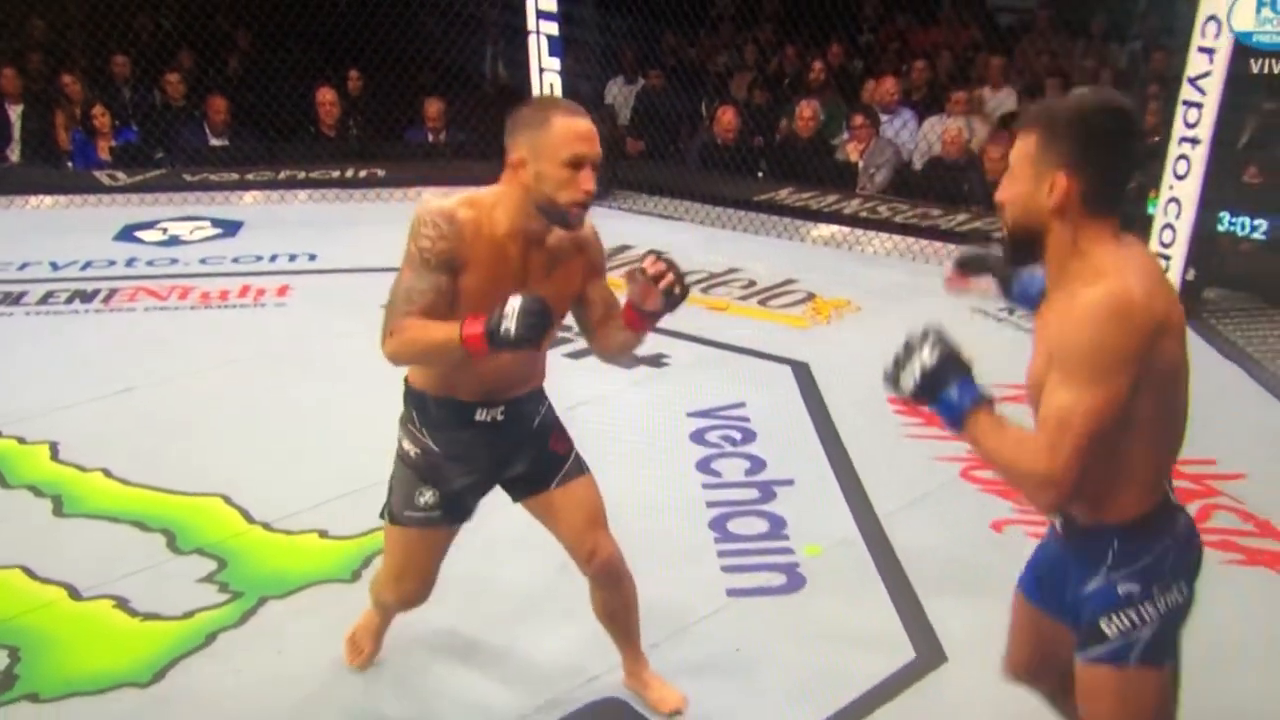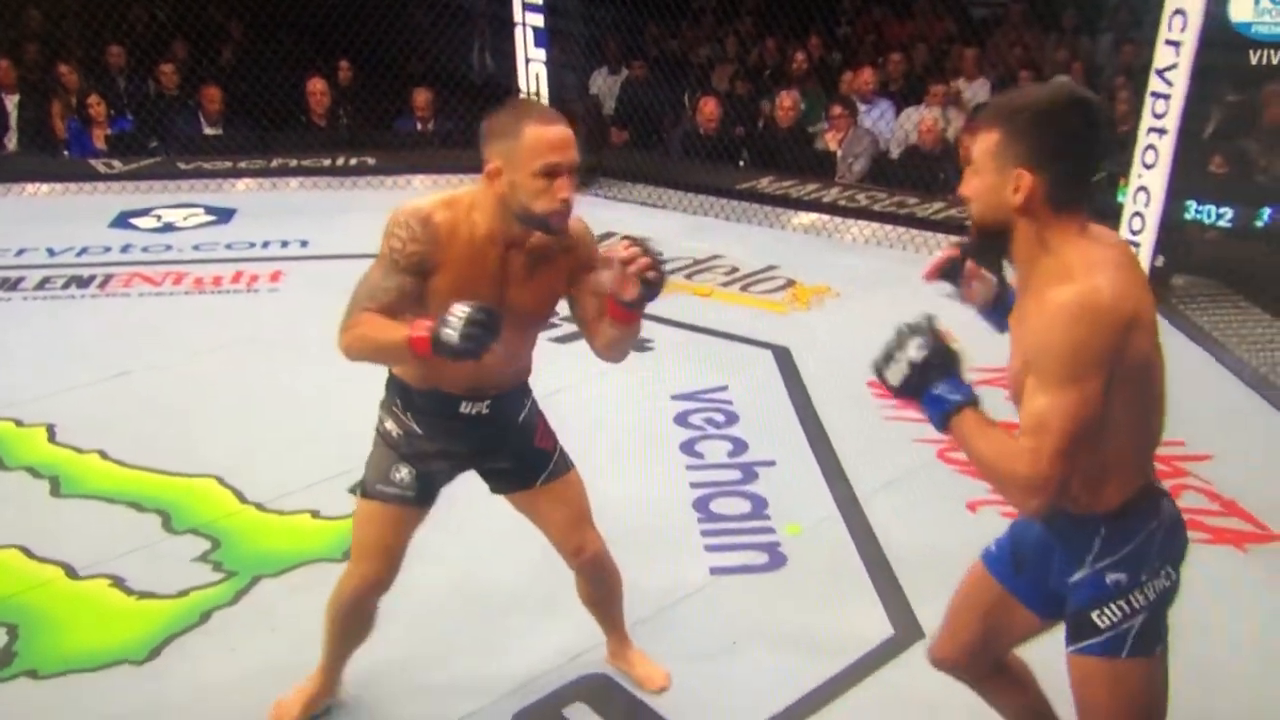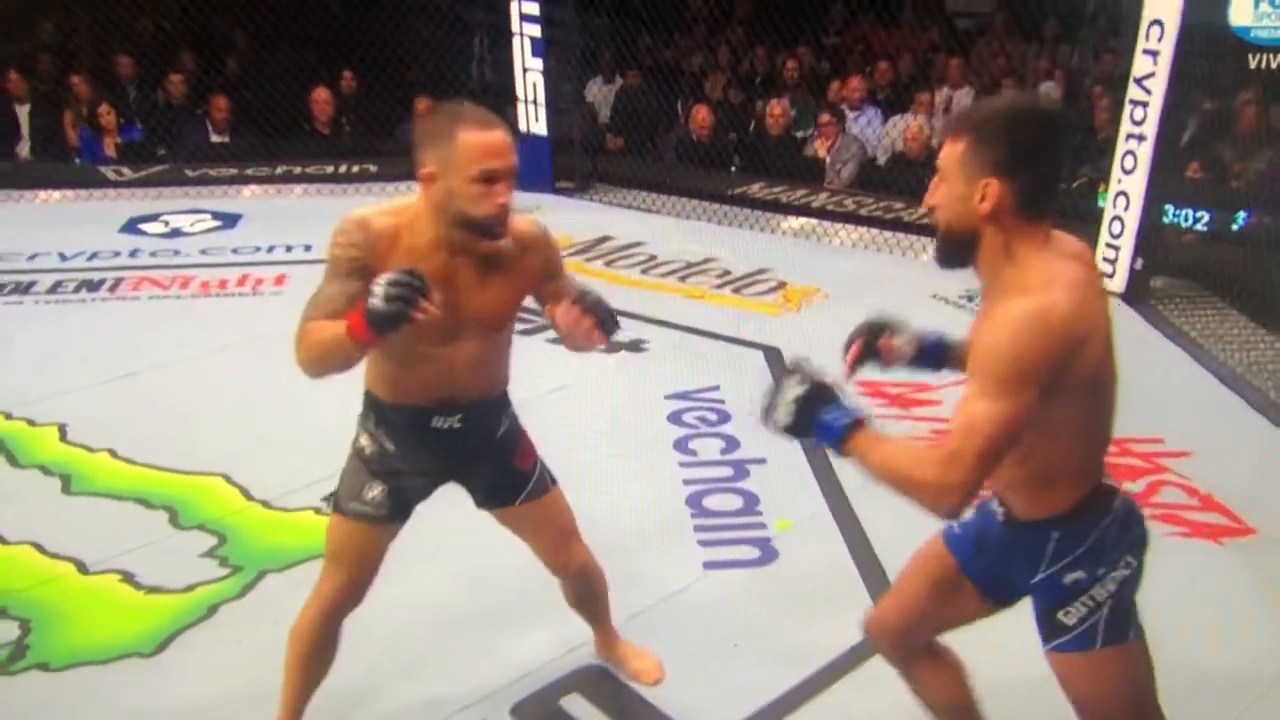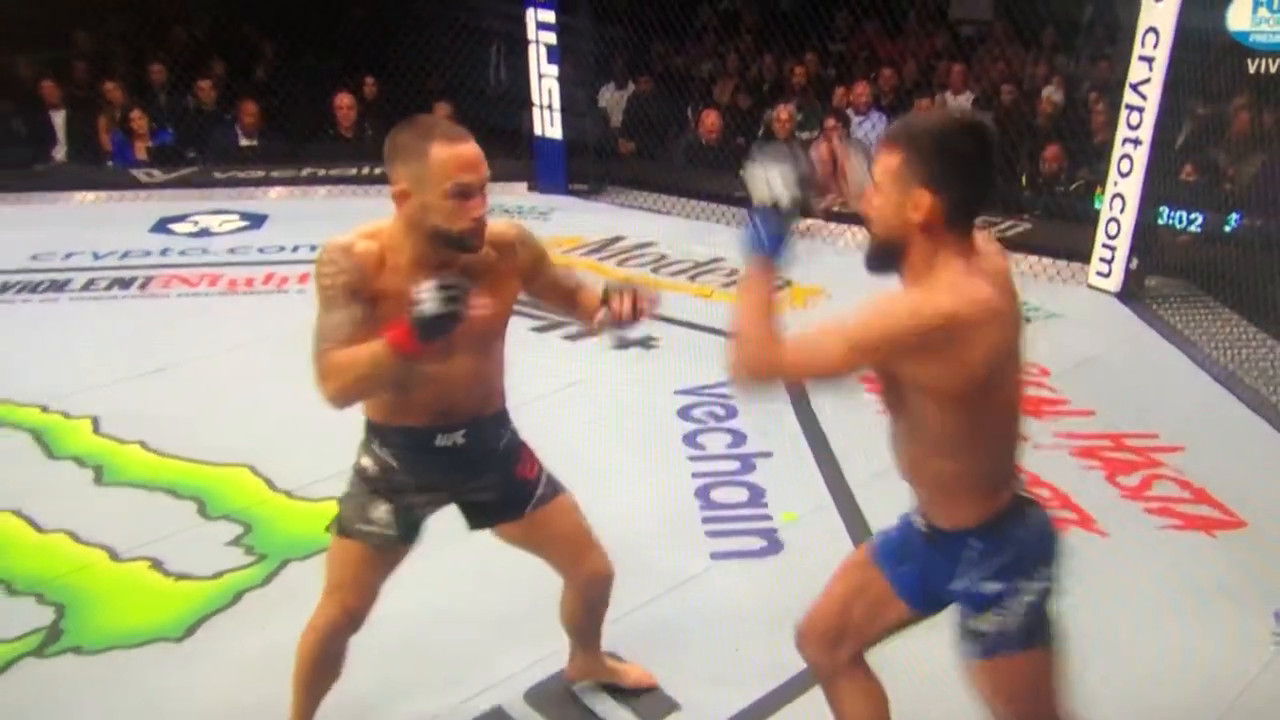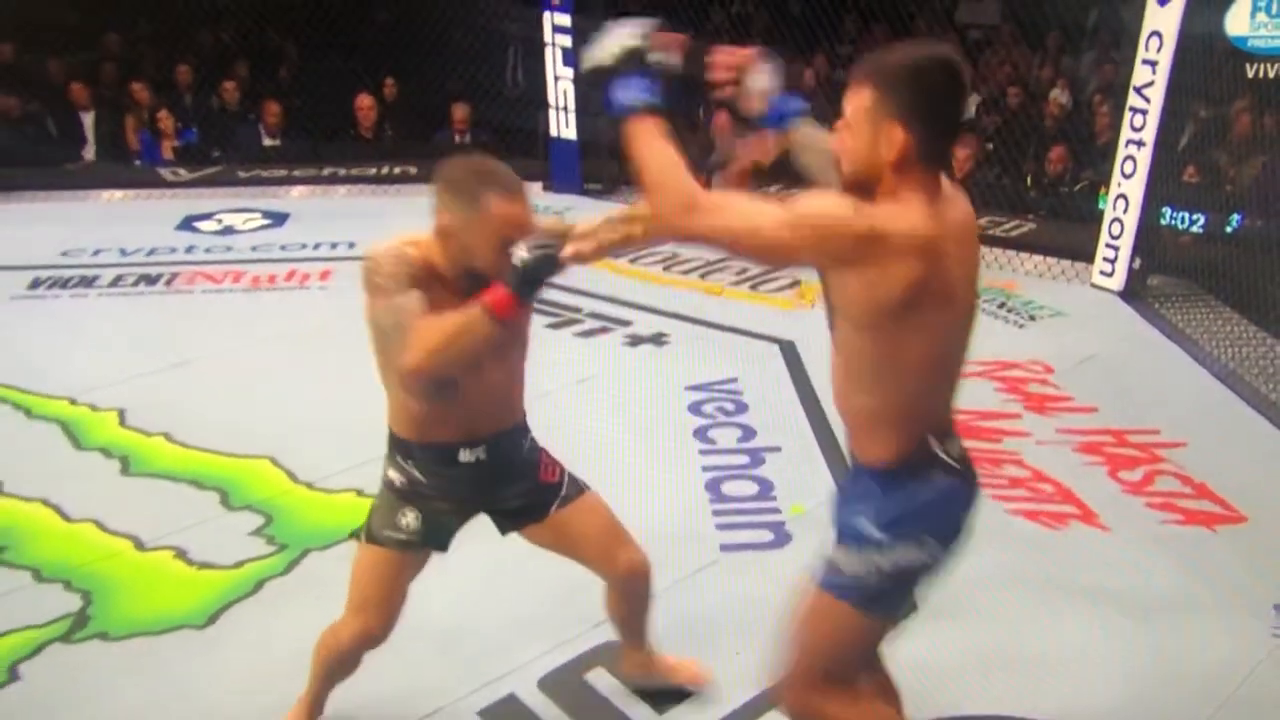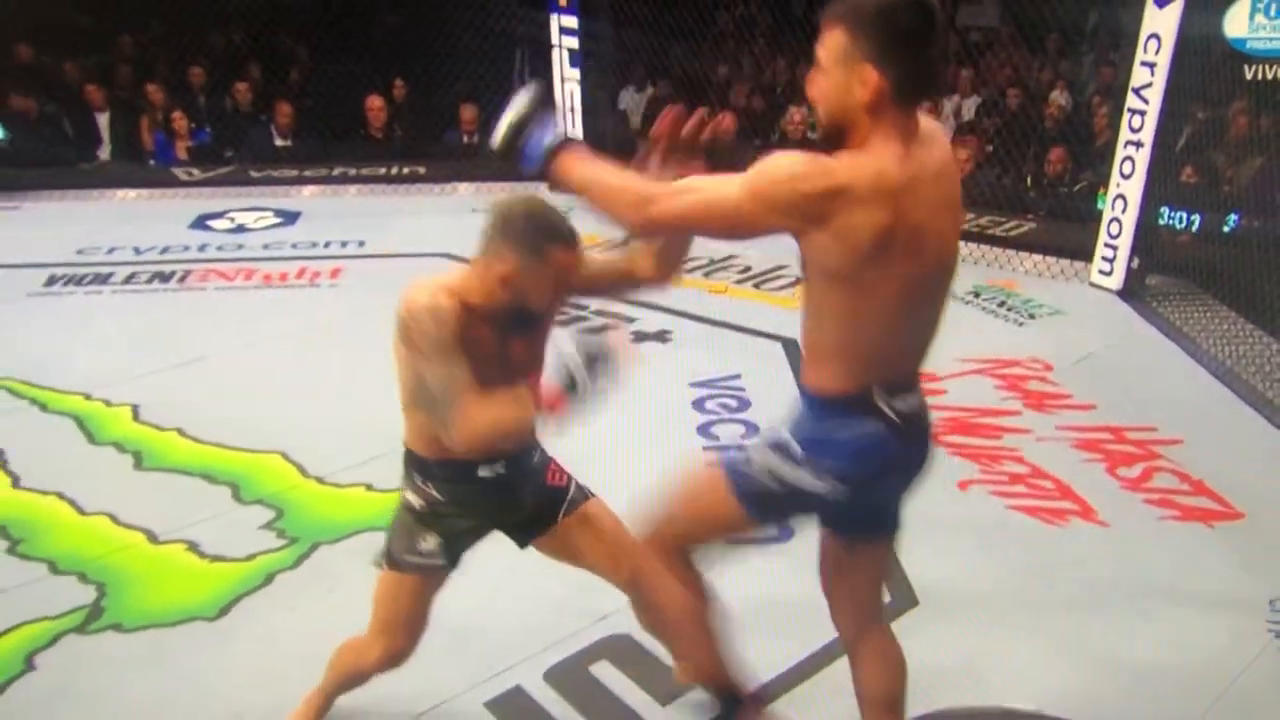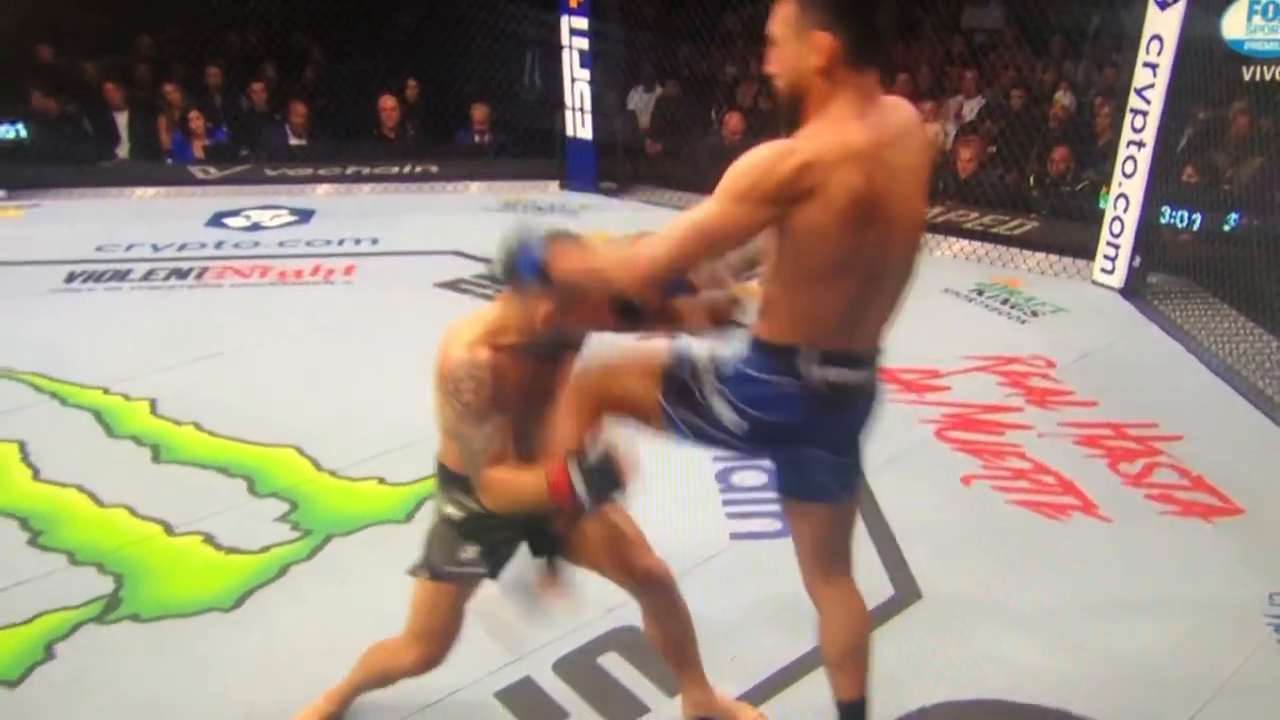
dt=0.4s
person 1, frame 1
left shoulder: (1107, 302)
right shoulder: (1109, 261)
left elbow: (1049, 481)
left wrist: (957, 398)
right wrist: (1020, 285)
left hip: (1130, 563)
right hip: (1081, 538)
right knee: (1034, 667)
person 1, frame 2
left shoulder: (1078, 296)
right shoulder: (1083, 251)
left elbow: (1035, 484)
left wrist: (943, 395)
right wrist: (1001, 303)
left hip: (1115, 550)
right hip: (1057, 526)
right knee: (959, 652)
person 1, frame 3
left shoulder: (1035, 307)
right shoulder: (1051, 255)
left elbow: (947, 486)
left wrist: (835, 422)
right wrist: (929, 351)
left hip: (1074, 545)
right hip: (1008, 520)
right knee: (894, 630)
person 1, frame 4
left shoulder: (933, 314)
right shoulder: (977, 256)
left elbow: (755, 363)
left wrist: (764, 238)
right wrist: (867, 173)
left hip: (994, 555)
right hip: (932, 529)
right knee: (824, 645)
person 1, frame 5
left shoulder: (862, 234)
right shoulder: (942, 202)
left elbow: (683, 212)
right elbow: (850, 170)
left wrist: (635, 95)
right wrist: (773, 107)
left hip: (901, 498)
right hip: (924, 477)
right knee: (845, 655)
person 1, frame 6
left shoulder: (831, 185)
right shoulder: (929, 145)
left elbow: (646, 209)
left wrist: (548, 145)
right wrist: (698, 178)
left hip: (838, 435)
right hip: (897, 428)
left knee: (658, 542)
right knee: (858, 614)
person 1, frame 7
left shoulder: (797, 161)
right shoulder: (905, 126)
left elbow: (646, 270)
left wrist: (542, 260)
left hip: (769, 385)
right hip: (848, 390)
left knee: (582, 385)
right knee: (829, 573)
person 2, frame 1
left shoulder: (580, 241)
right shoulder: (449, 225)
left elbow: (608, 345)
right elbow: (398, 342)
left wrist: (641, 311)
right wrist: (485, 332)
left hip: (527, 418)
right hip: (441, 426)
left knee: (603, 560)
right knee: (405, 589)
left ankle: (636, 668)
right ankle: (377, 615)
person 2, frame 2
left shoulder: (570, 240)
right shoulder: (426, 227)
left elbow: (608, 348)
right elbow: (354, 335)
left wrist: (628, 301)
right wrist: (432, 335)
left hip: (509, 412)
right hip: (421, 415)
left knee: (587, 550)
right knee: (366, 580)
left ankle: (620, 647)
person 2, frame 3
left shoulder: (526, 242)
right shoulder: (370, 237)
left elbow: (570, 326)
right elbow: (310, 355)
left wrist: (587, 326)
right wrist: (368, 322)
left hip: (487, 424)
right hip: (396, 433)
left knee: (571, 559)
right knee: (336, 593)
left ankle: (609, 641)
person 2, frame 4
left shoulder: (506, 246)
right shoulder: (353, 262)
left elbow: (574, 297)
right elbow: (335, 385)
left wrist: (610, 302)
right wrist: (410, 334)
left hip: (490, 443)
right hip: (399, 455)
left knee: (592, 571)
right knee: (340, 613)
left ankle: (586, 660)
person 2, frame 5
left shoulder: (521, 247)
right shoulder: (395, 266)
left elbow: (618, 229)
right elbow: (419, 358)
right wrist: (508, 294)
left hip: (513, 453)
right hip: (426, 468)
left knee: (629, 567)
right knee: (363, 627)
left ankle: (638, 658)
person 2, frame 6
left shoulder: (541, 280)
right shoulder: (431, 311)
left elbow: (653, 267)
right elbow: (464, 430)
right wrist: (556, 394)
left hip: (523, 468)
right hip: (443, 486)
left knee: (641, 570)
right knee: (387, 647)
left ankle: (698, 666)
person 2, frame 7
left shoulder: (569, 305)
right shoulder: (470, 358)
left elbow: (678, 314)
right elbow: (493, 484)
right wrist: (569, 484)
left hip: (550, 476)
right hip: (476, 499)
left knee: (652, 576)
right knee: (420, 652)
